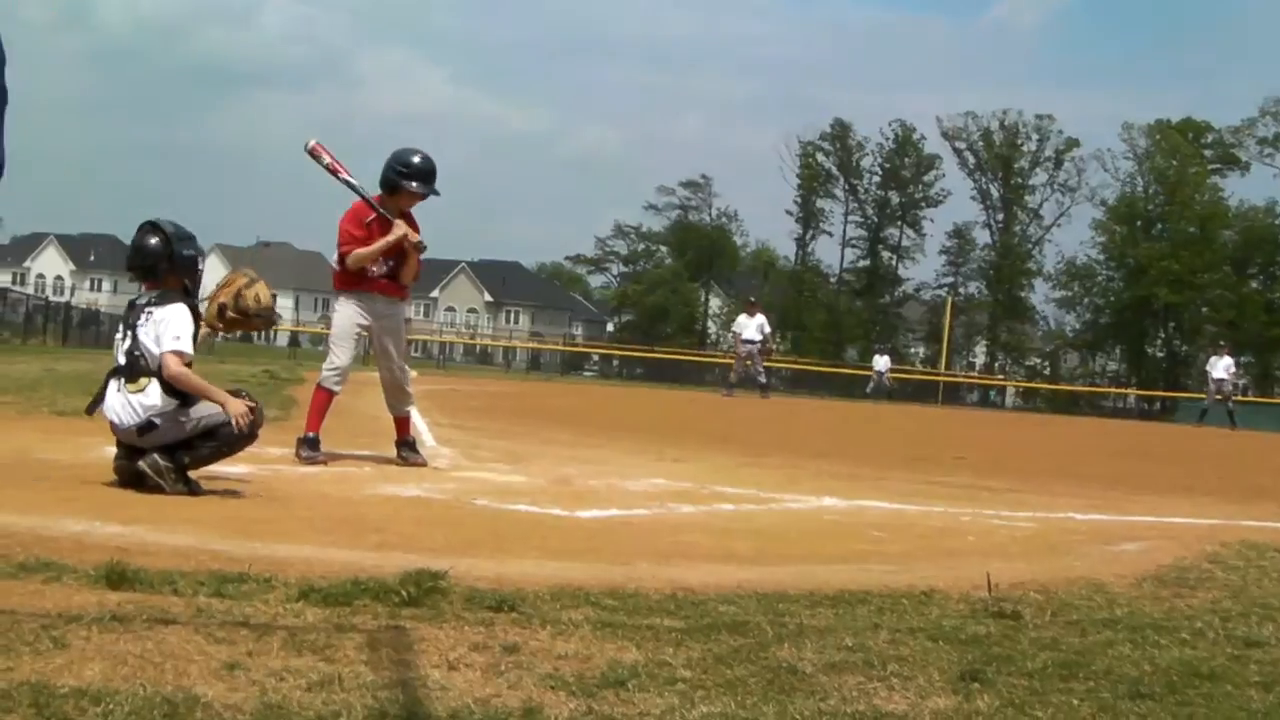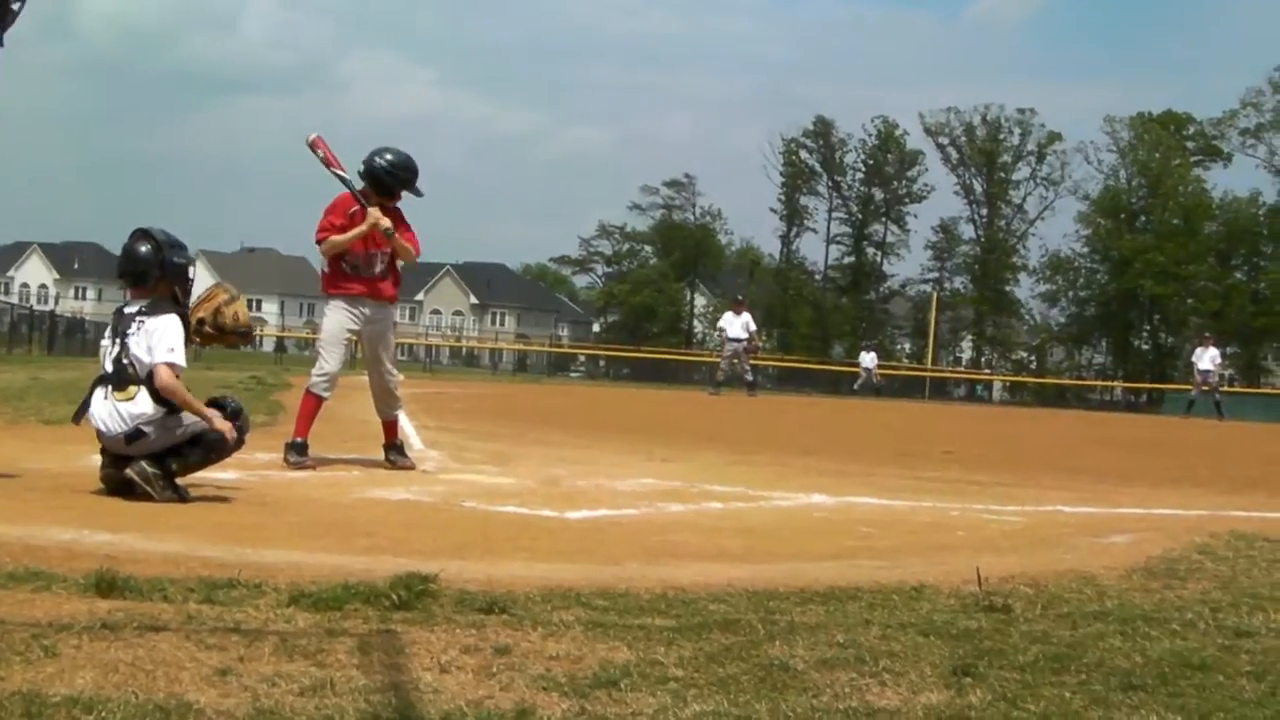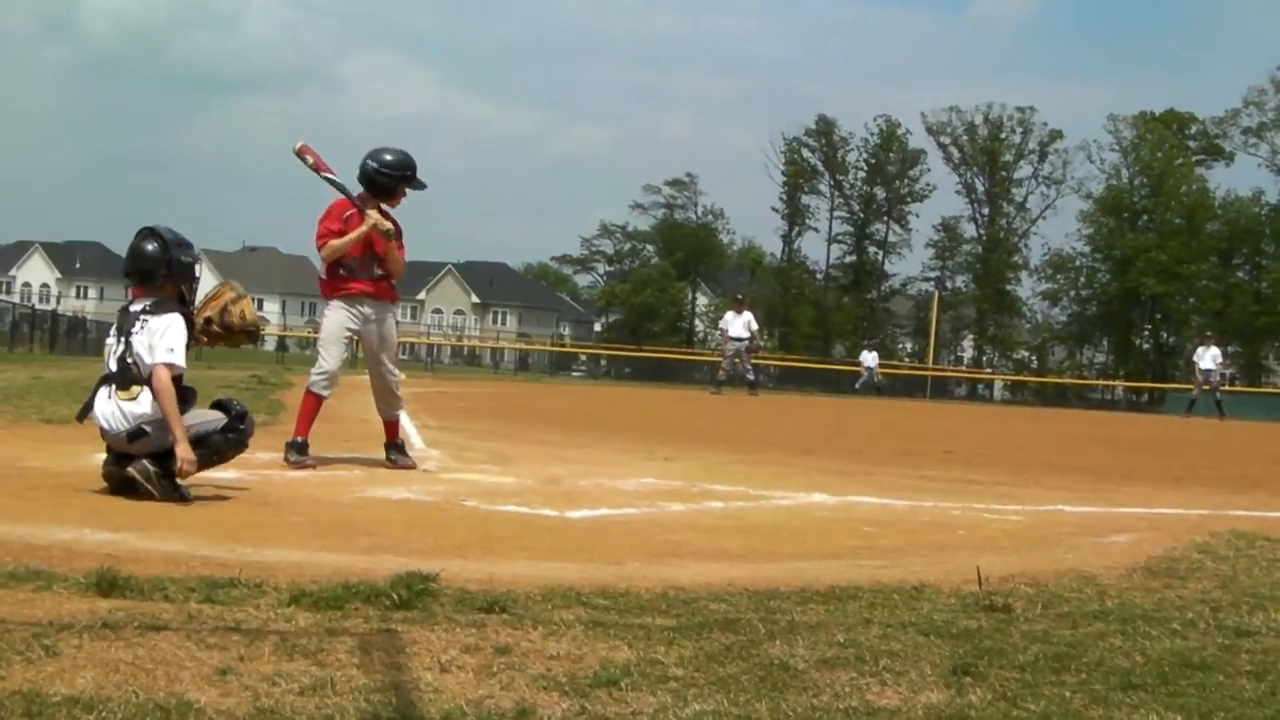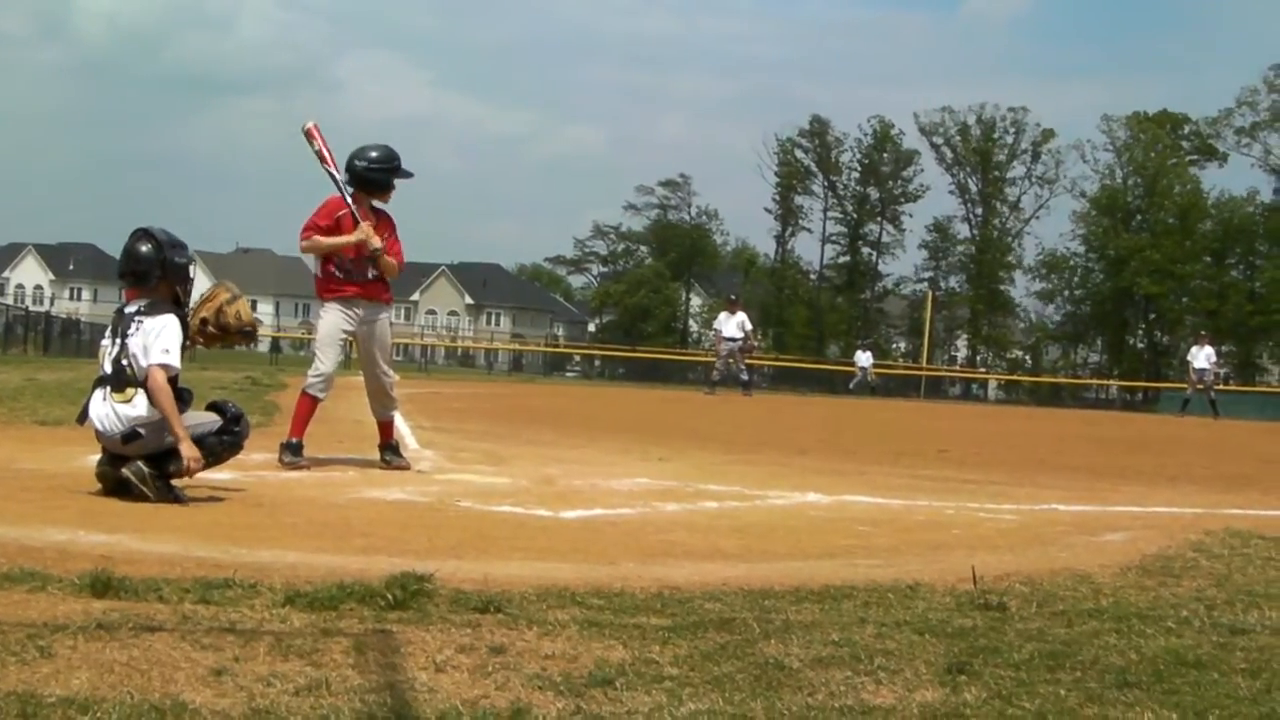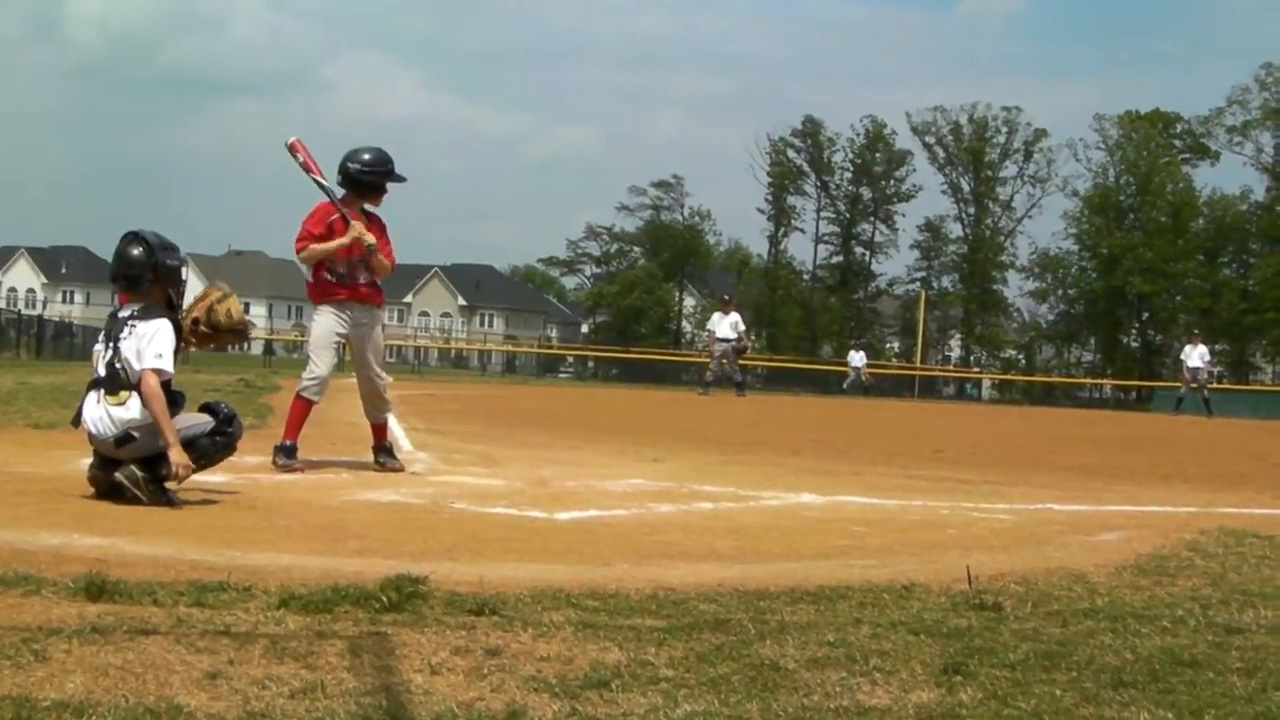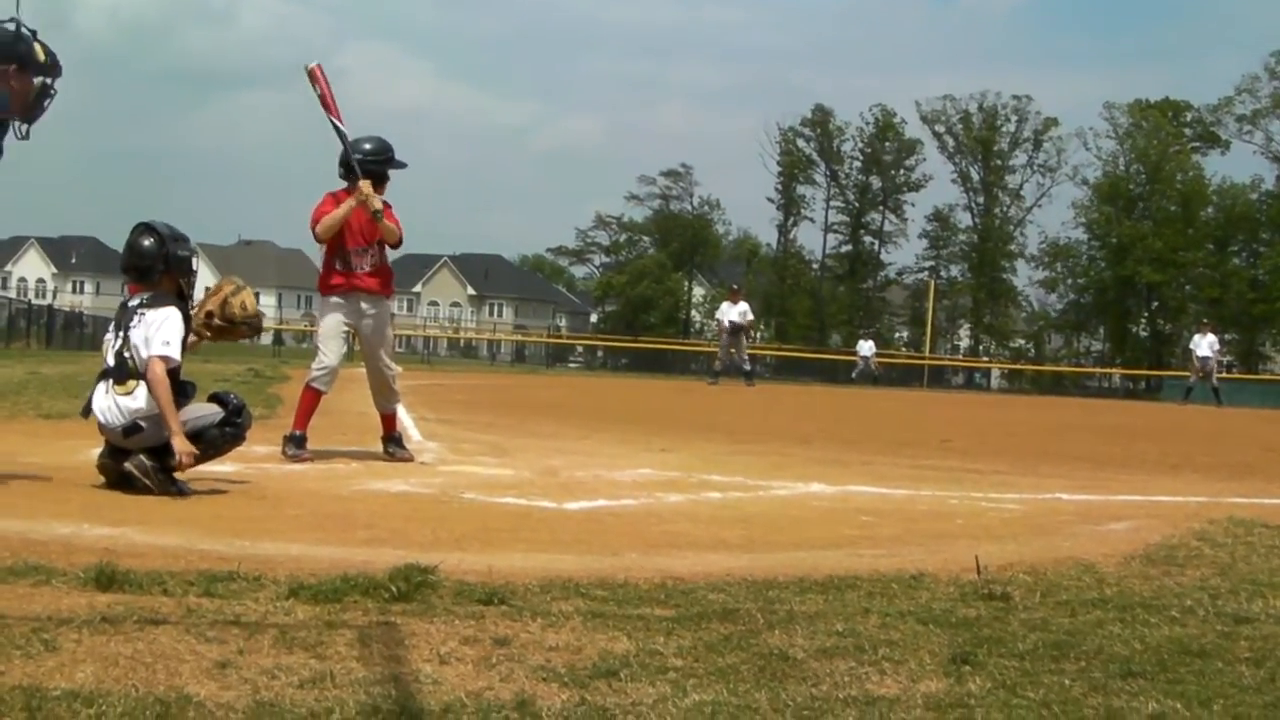
dt=0.5s
person 1, frame 1
left shoulder: (409, 225)
right shoulder: (361, 211)
left elbow: (406, 280)
right elbow: (351, 261)
left wrist: (413, 251)
right wrist: (391, 239)
left hip: (390, 305)
right hip: (355, 299)
left knee: (397, 373)
right knee: (338, 365)
left ankle: (405, 443)
right ankle: (309, 439)
person 1, frame 2
left shoulder: (394, 215)
right shoulder: (345, 203)
left elbow: (412, 255)
right elbow: (326, 246)
left wrist: (389, 233)
right wrist: (365, 226)
left hip: (381, 307)
right hip: (343, 302)
left knee: (386, 377)
right knee: (327, 370)
left ankle: (393, 446)
right ankle: (297, 444)
person 1, frame 3
left shoulder: (390, 223)
right shoulder: (342, 208)
left elbow: (397, 271)
right elbow: (325, 253)
left wrist: (388, 239)
right wrist: (363, 230)
left hip: (381, 307)
right hip: (343, 303)
left knee: (387, 377)
right knee: (326, 369)
left ankle: (394, 446)
right ankle: (297, 444)
person 1, frame 4
left shoulder: (384, 221)
right shoulder: (335, 207)
left elbow: (394, 271)
right elbow: (306, 243)
left wrist: (378, 251)
right wrist: (352, 238)
left hip: (376, 309)
right hip: (338, 304)
left knee: (382, 379)
right knee: (323, 371)
left ankle: (388, 447)
right ankle: (292, 445)
person 1, frame 5
left shoulder: (375, 224)
right shoulder: (326, 211)
left elbow: (386, 271)
right elbow: (304, 255)
left wrist: (372, 247)
right wrist: (345, 239)
left hip: (368, 311)
right hip: (330, 307)
left knee: (375, 381)
right knee: (317, 374)
left ankle: (382, 449)
right ankle: (286, 447)
person 1, frame 6
left shoulder: (383, 207)
right shoulder: (334, 200)
left elbow: (395, 239)
right elbow: (320, 232)
left wrist: (376, 212)
right wrist: (354, 201)
left hip: (376, 301)
right hip: (339, 298)
left knee: (384, 371)
right knee: (327, 364)
left ankle: (391, 439)
right ankle: (295, 437)
person 2, frame 1
left shoulder: (135, 307)
right shoulder: (174, 308)
right elbow: (173, 369)
right wrist: (225, 399)
left hip: (121, 420)
right hip: (149, 421)
right knee: (247, 416)
left ankle: (131, 456)
right ankle: (167, 464)
person 2, frame 2
left shoulder: (121, 316)
right shoulder: (165, 318)
right elbow: (165, 381)
right wrist: (213, 418)
left hip: (107, 429)
right hip: (137, 430)
right knee: (233, 423)
left ankle: (119, 464)
right ankle: (155, 470)
person 2, frame 3
left shoulder: (127, 314)
right shoulder: (169, 318)
right elbow: (161, 380)
right wrist: (181, 441)
left hip: (111, 425)
right hip: (139, 427)
right knee: (239, 424)
left ankle: (121, 461)
right ankle: (156, 469)
person 2, frame 4
left shoulder: (122, 315)
right shoulder: (164, 319)
right elbow: (156, 381)
right wrist: (184, 440)
left hip: (106, 427)
right hip: (134, 430)
left knee: (180, 399)
right knee: (234, 426)
left ankle: (116, 462)
right ankle: (150, 472)
person 2, frame 5
left shoulder: (116, 319)
right shoulder: (157, 323)
right elbow: (149, 384)
left wrist: (184, 339)
right wrist: (174, 446)
left hip: (98, 430)
right hip: (128, 433)
left knee: (174, 401)
right knee: (227, 427)
left ankle: (107, 466)
right ankle: (143, 475)
person 2, frame 6
left shoulder: (128, 308)
right shoulder: (167, 312)
right elbow: (156, 372)
right wrist: (177, 435)
left hip: (109, 420)
right hip: (137, 423)
right knee: (236, 417)
left ankle: (118, 457)
right ankle: (151, 465)
